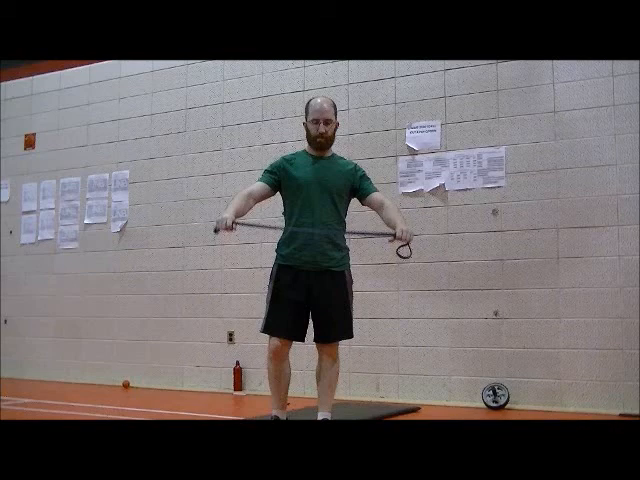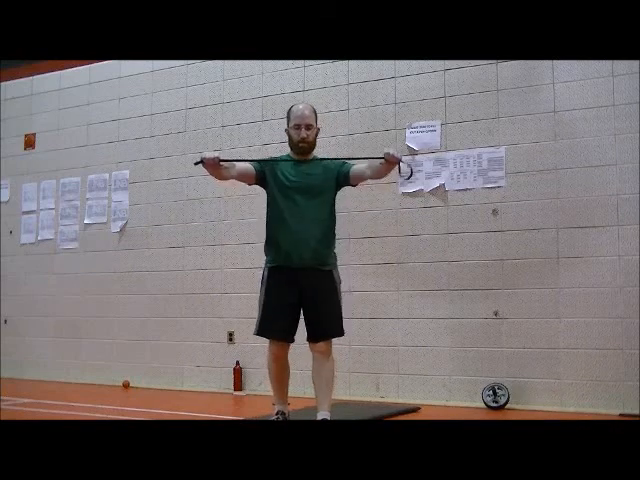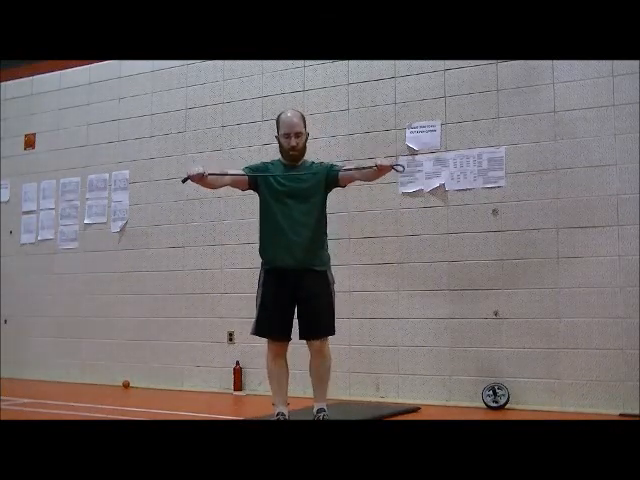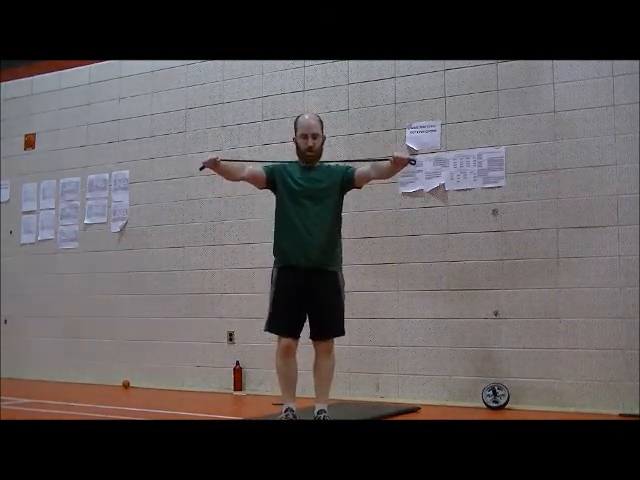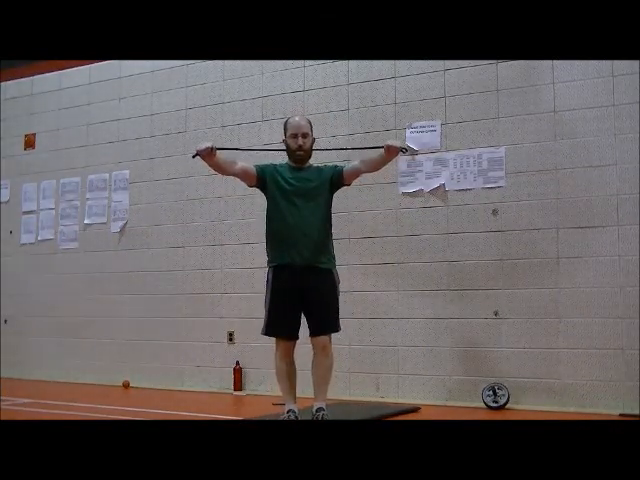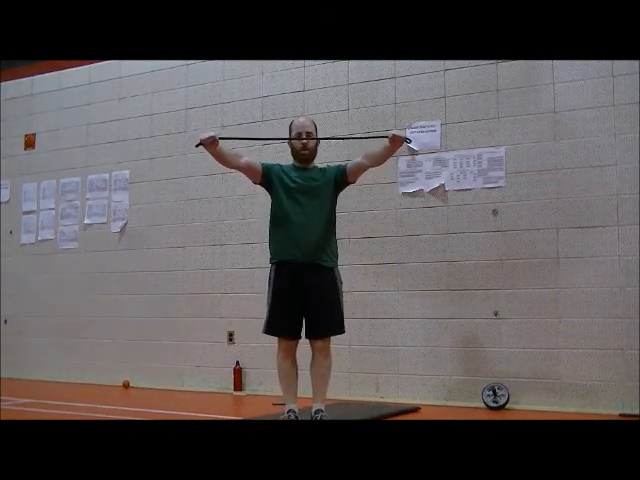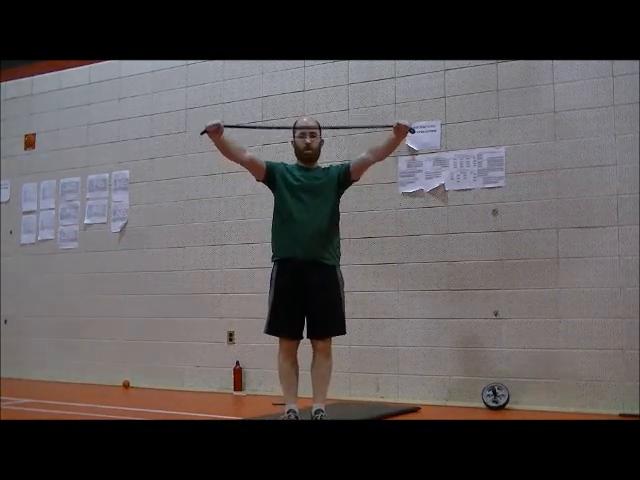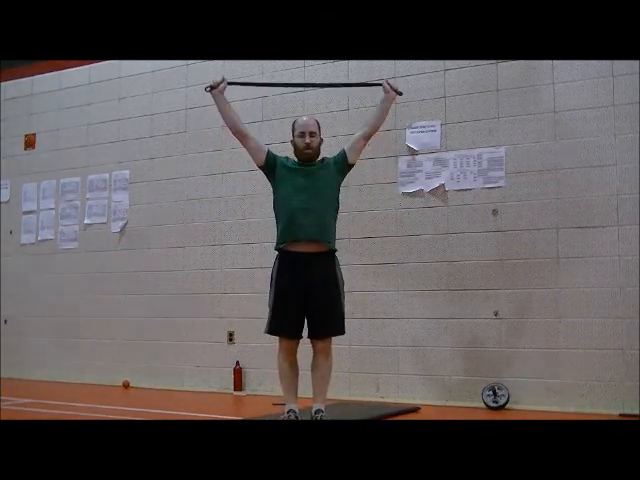
dt=0.5s
person 1, frame 1
left shoulder: (349, 170)
right shoulder: (286, 165)
left elbow: (379, 202)
right elbow: (252, 193)
left wrist: (398, 224)
right wrist: (232, 211)
left hip: (333, 270)
right hip: (290, 268)
left knee: (329, 349)
right knee: (277, 345)
left ankle: (324, 416)
right ankle: (278, 414)
person 1, frame 2
left shoulder: (332, 168)
right shoulder: (271, 167)
left elbow: (365, 171)
right elbow: (235, 170)
left wrist: (387, 163)
right wrist: (214, 165)
left hip: (321, 269)
right hip: (280, 269)
left knee: (322, 347)
right knee: (276, 348)
left ankle: (324, 415)
right ankle: (281, 409)
person 1, frame 3
left shoulder: (322, 172)
right shoulder: (263, 172)
left elbow: (354, 174)
right elbow: (228, 177)
left wrist: (379, 170)
right wrist: (203, 178)
left hip: (315, 270)
right hip: (275, 271)
left knee: (319, 344)
right knee: (276, 346)
left ankle: (321, 407)
right ankle: (281, 411)
person 1, frame 4
left shoulder: (338, 174)
right shoulder: (280, 172)
left elbow: (370, 171)
right elbow: (245, 172)
left wrist: (395, 164)
right wrist: (218, 166)
left hip: (326, 271)
right hip: (288, 270)
left knee: (324, 345)
right knee: (286, 344)
left ankle: (321, 409)
right ankle: (289, 407)
person 1, frame 5
left shoulder: (327, 175)
right shoulder: (270, 174)
left elbow: (361, 167)
right elbow: (235, 168)
left wrist: (388, 154)
right wrist: (210, 157)
left hip: (320, 269)
right hip: (282, 270)
left knee: (322, 342)
right knee: (284, 345)
left ankle: (320, 407)
right ankle: (290, 409)
person 1, frame 6
left shoulder: (332, 175)
right shoulder: (275, 174)
left elbow: (365, 162)
right elbow: (240, 162)
left wrist: (392, 146)
right wrist: (213, 148)
left hip: (322, 269)
right hip: (284, 269)
left knee: (321, 344)
right knee: (286, 344)
left ankle: (319, 408)
right ankle: (290, 409)
person 1, frame 7
left shoulder: (335, 175)
right shoulder: (278, 173)
left elbow: (369, 157)
right elbow: (244, 157)
left wrist: (396, 137)
right wrist: (218, 138)
left hip: (324, 269)
right hip: (287, 268)
left knee: (322, 344)
right knee: (287, 344)
left ankle: (319, 409)
right ankle: (290, 409)
person 1, frame 8
left shoulder: (334, 167)
right shoulder: (278, 168)
left elbow: (366, 132)
right elbow: (242, 133)
left wrist: (388, 97)
right wrist: (219, 95)
left hip: (324, 265)
right hip: (288, 264)
left knee: (322, 344)
right knee: (287, 344)
left ankle: (319, 408)
right ankle: (291, 409)
